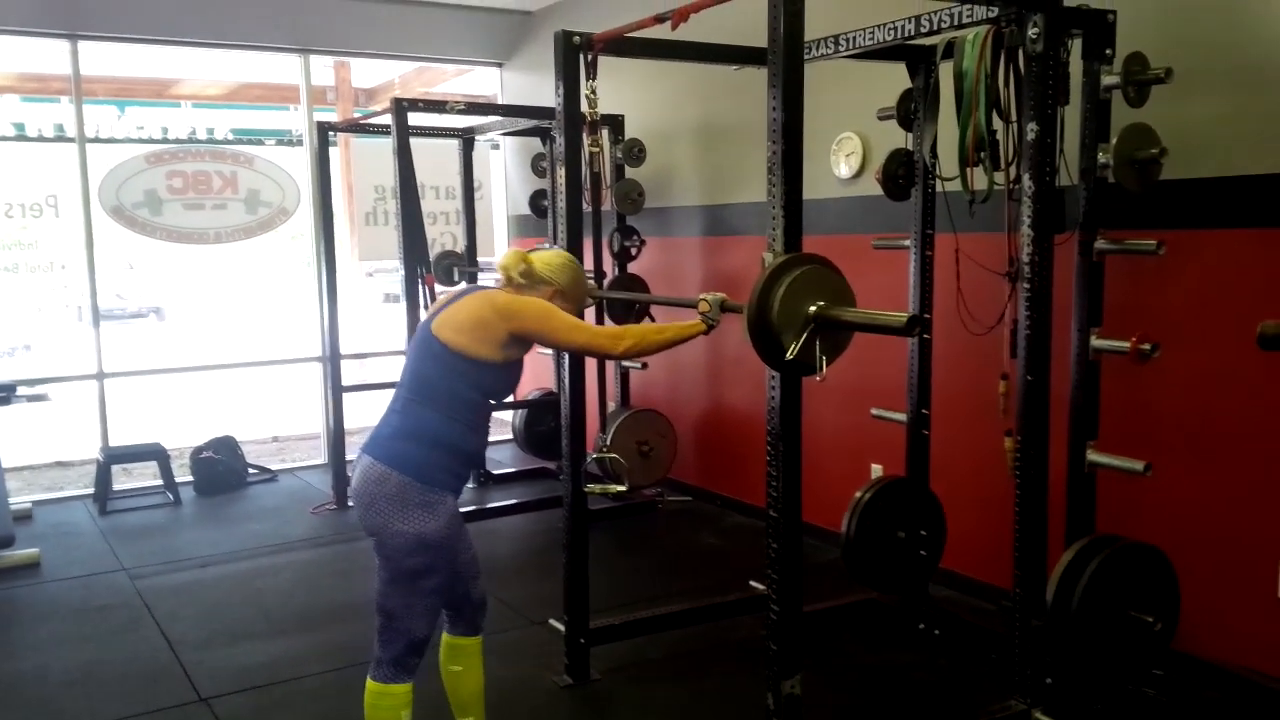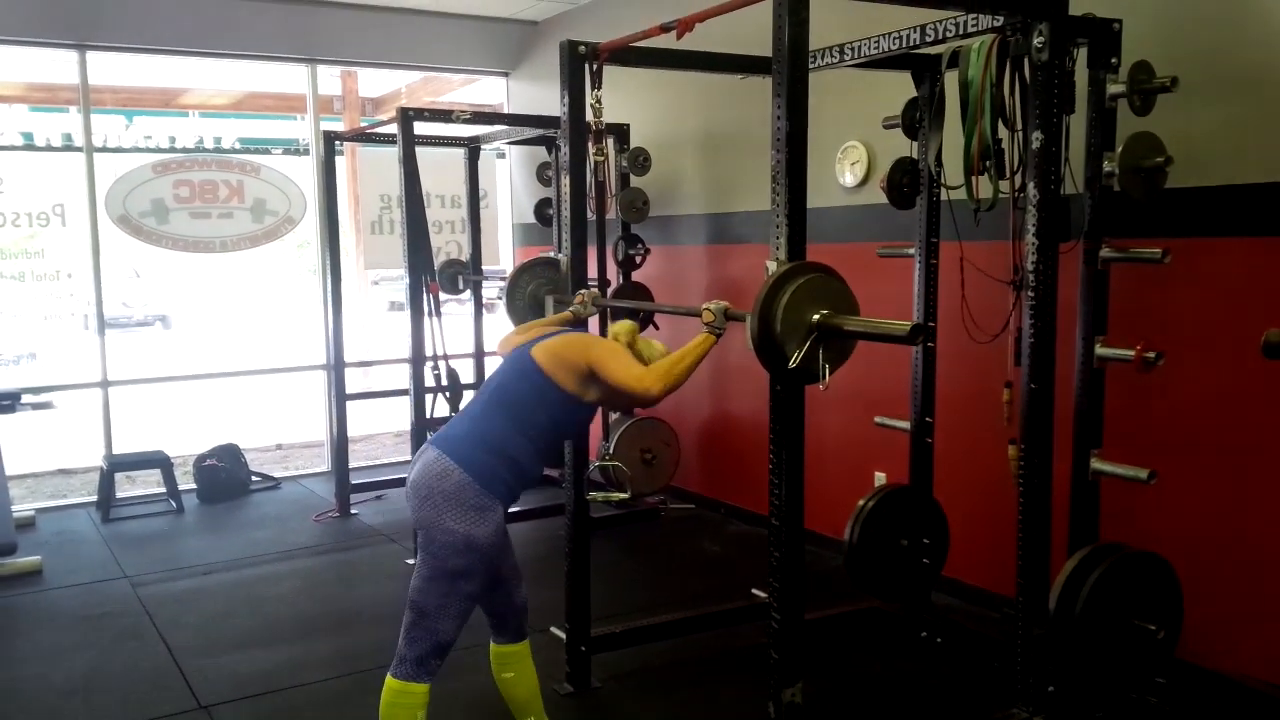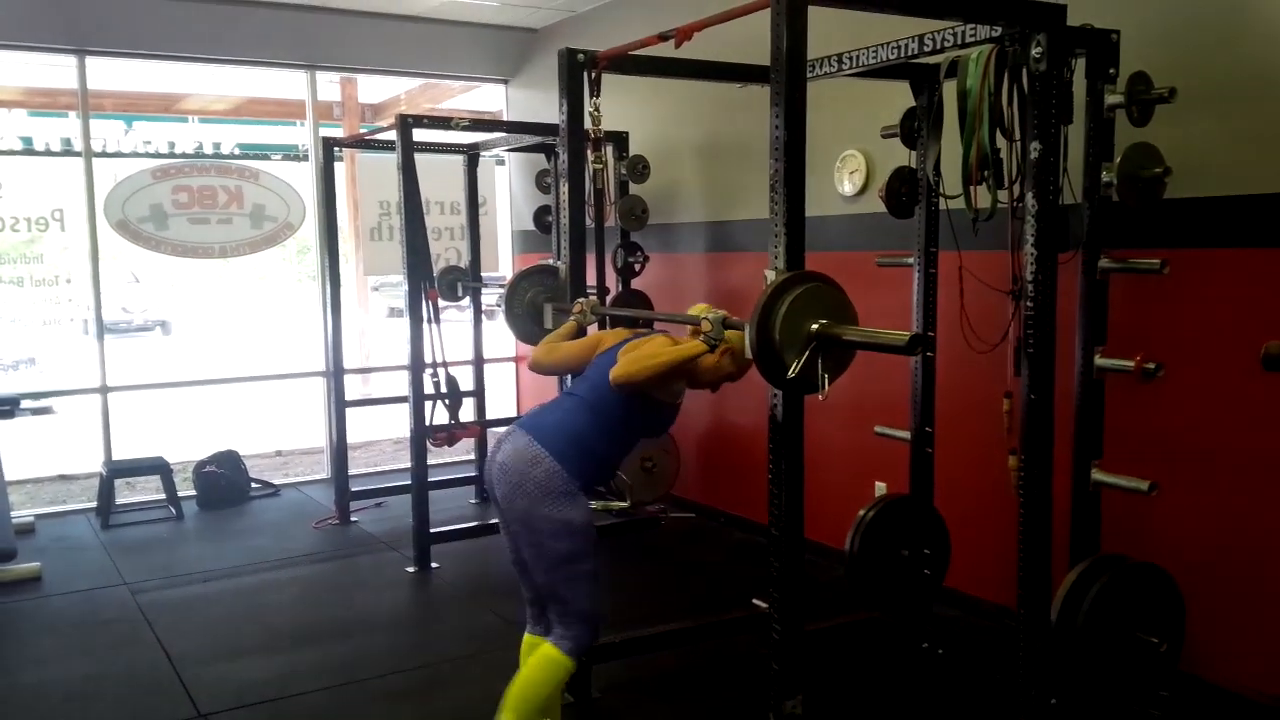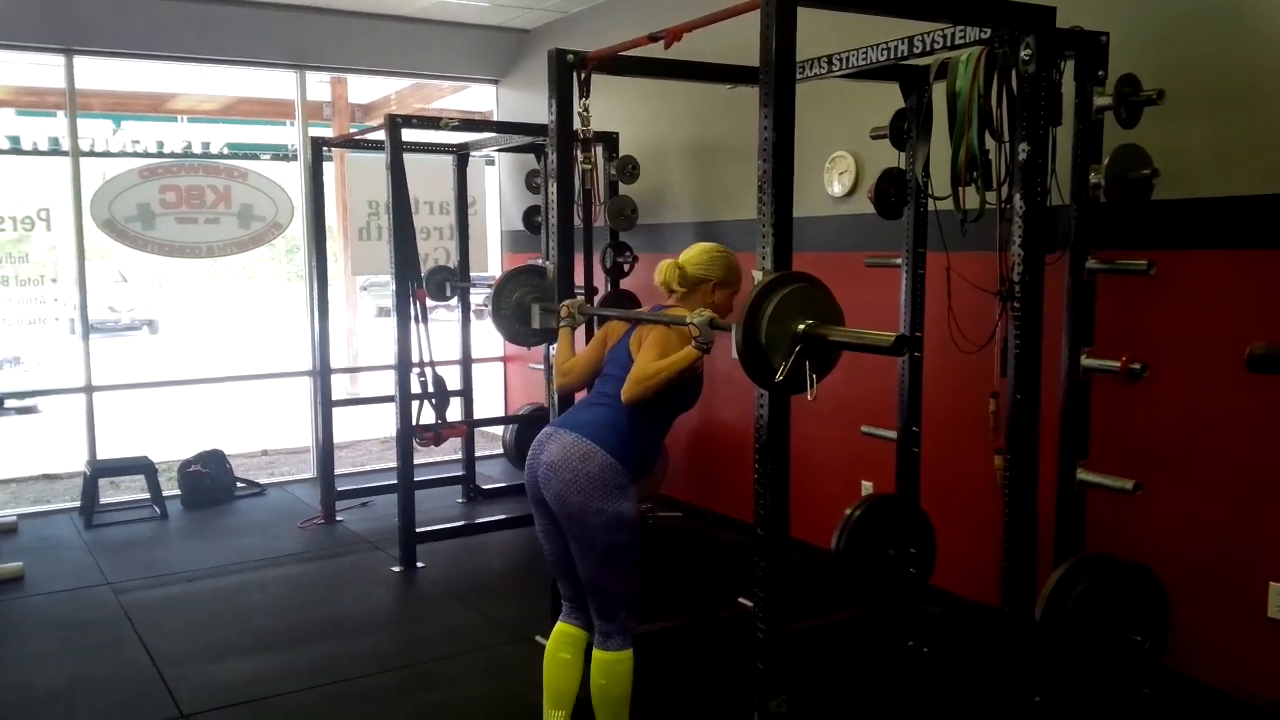
dt=0.5s
person 1, frame 1
left shoulder: (478, 302)
right shoulder: (503, 309)
right elbow: (615, 343)
left wrist: (574, 306)
right wrist: (701, 324)
left hip: (408, 477)
right hip: (408, 488)
left knee: (468, 609)
right knee: (402, 646)
person 1, frame 2
left shoulder: (566, 342)
right shoulder: (600, 352)
left elbow: (512, 341)
right elbow: (651, 388)
left wrist: (573, 315)
right wrist: (708, 336)
left hip: (452, 473)
right hip: (460, 490)
left knee: (510, 620)
right knee: (424, 649)
person 1, frame 3
left shoulder: (624, 336)
right shoulder: (670, 349)
left elbow: (538, 358)
right elbow: (624, 376)
left wrist: (578, 320)
right wrist: (699, 345)
left hip: (513, 456)
right hip: (545, 477)
left knee: (547, 618)
right knee: (576, 629)
person 1, frame 4
left shoulder: (630, 320)
right shoulder: (678, 329)
left elbow: (564, 380)
right elbow: (634, 391)
left wrist: (568, 325)
right wrist: (697, 349)
left hip: (547, 454)
right hip: (590, 473)
left knee: (578, 608)
right knee: (613, 623)
